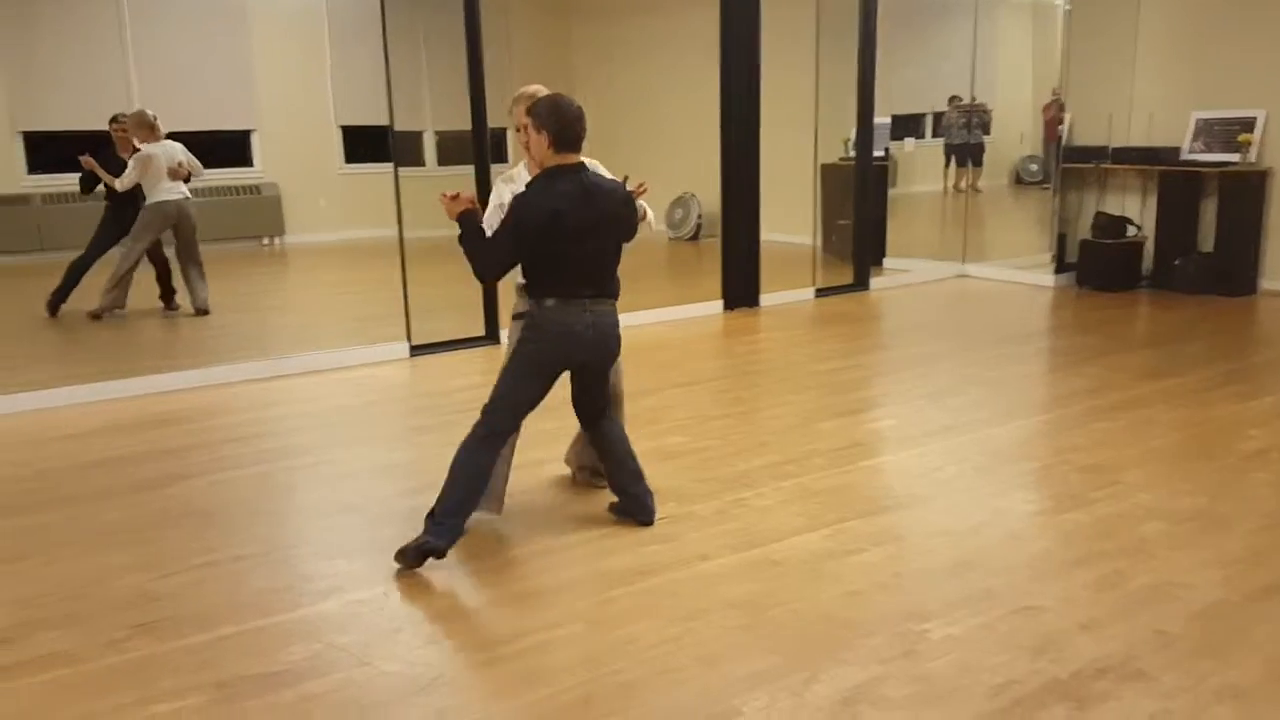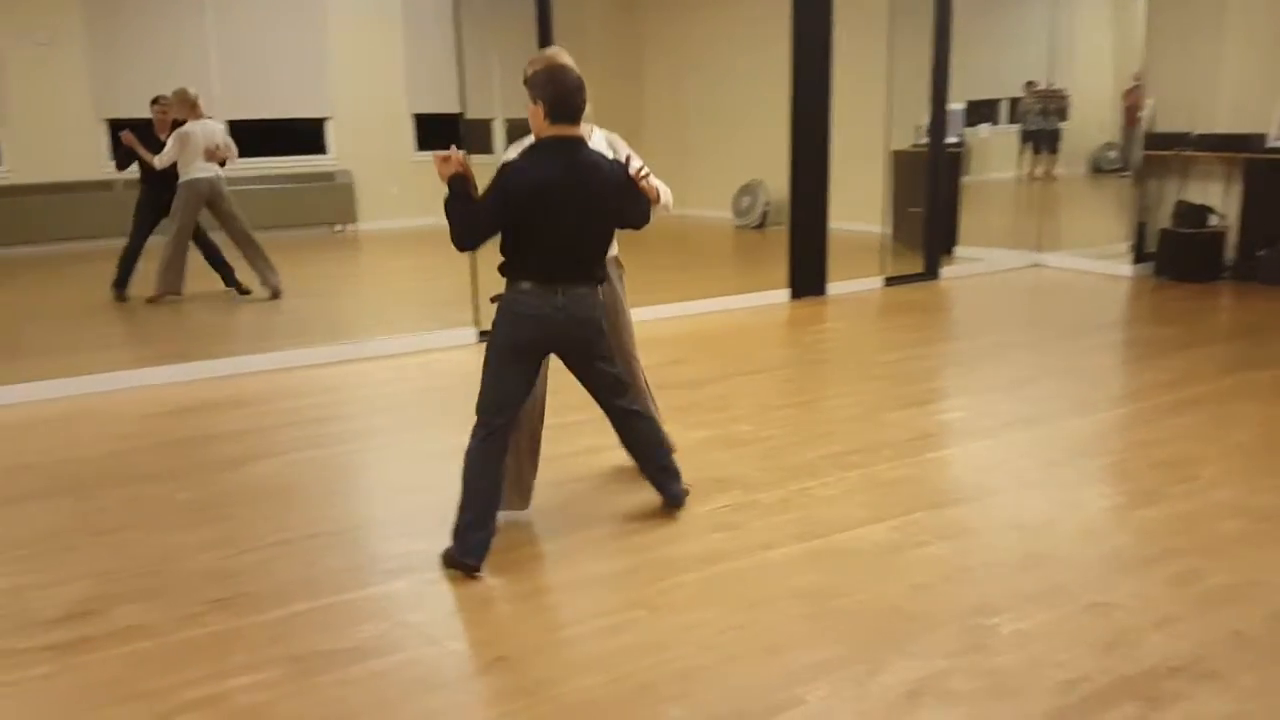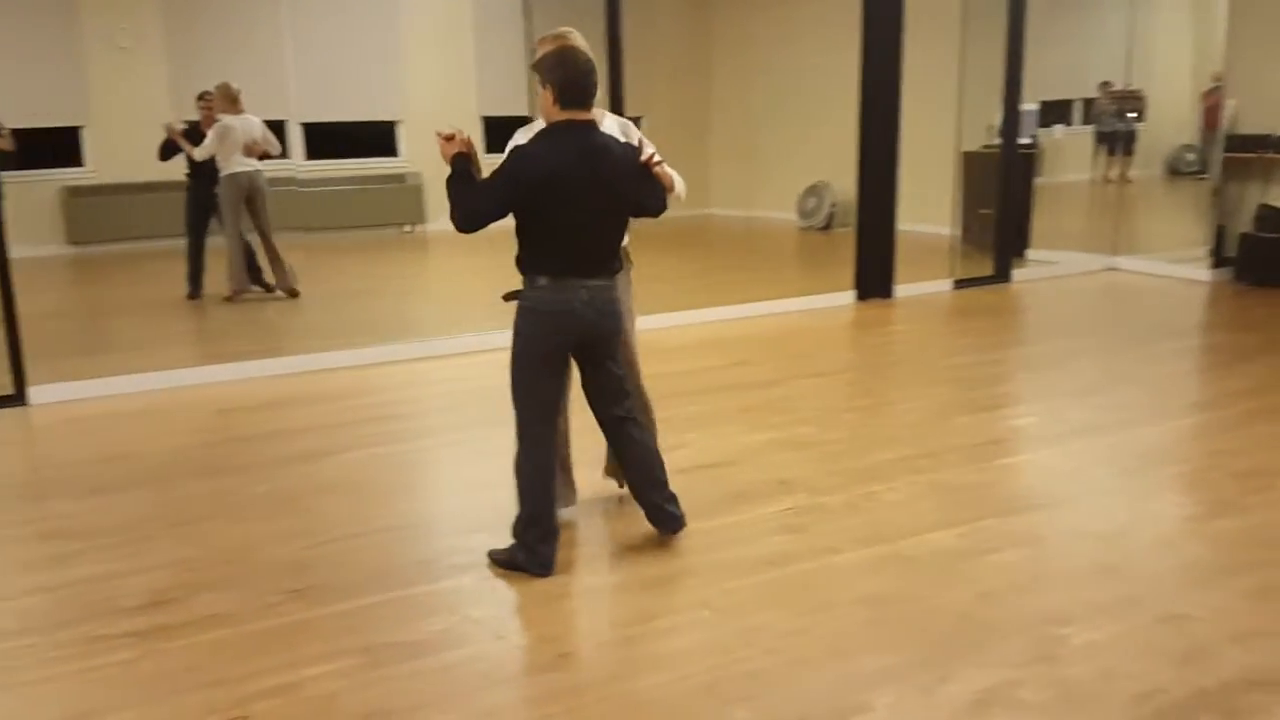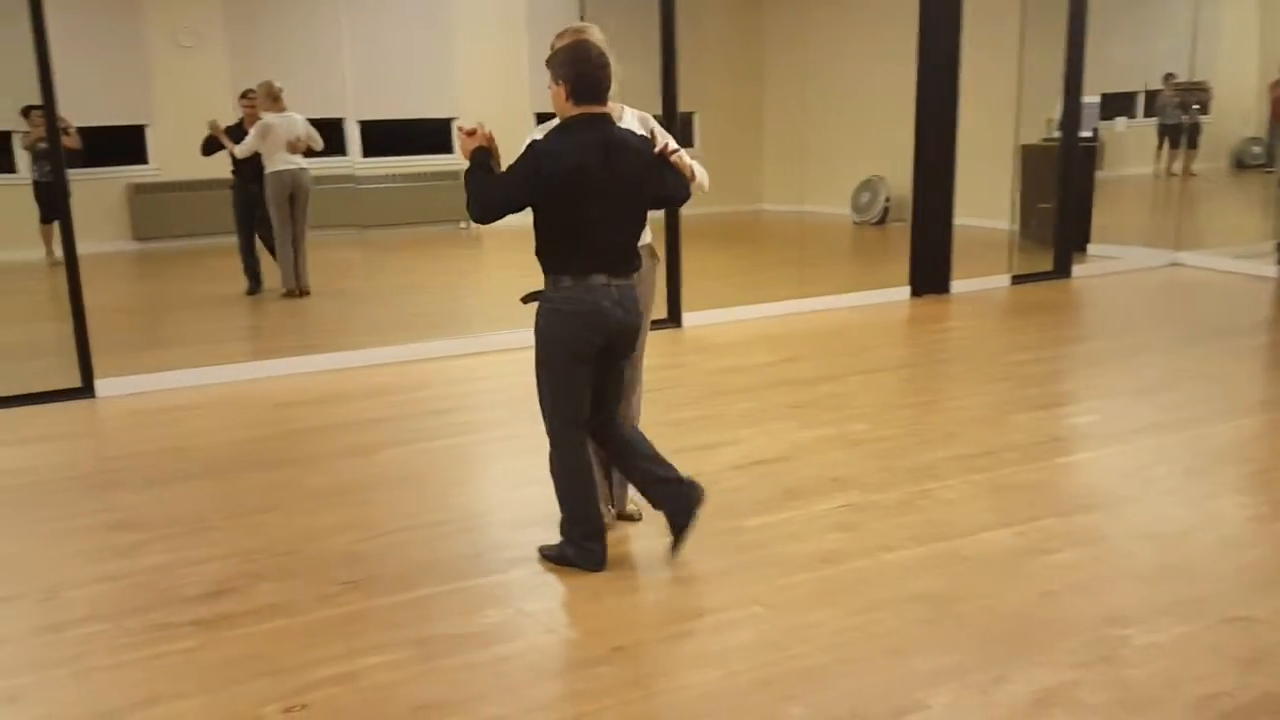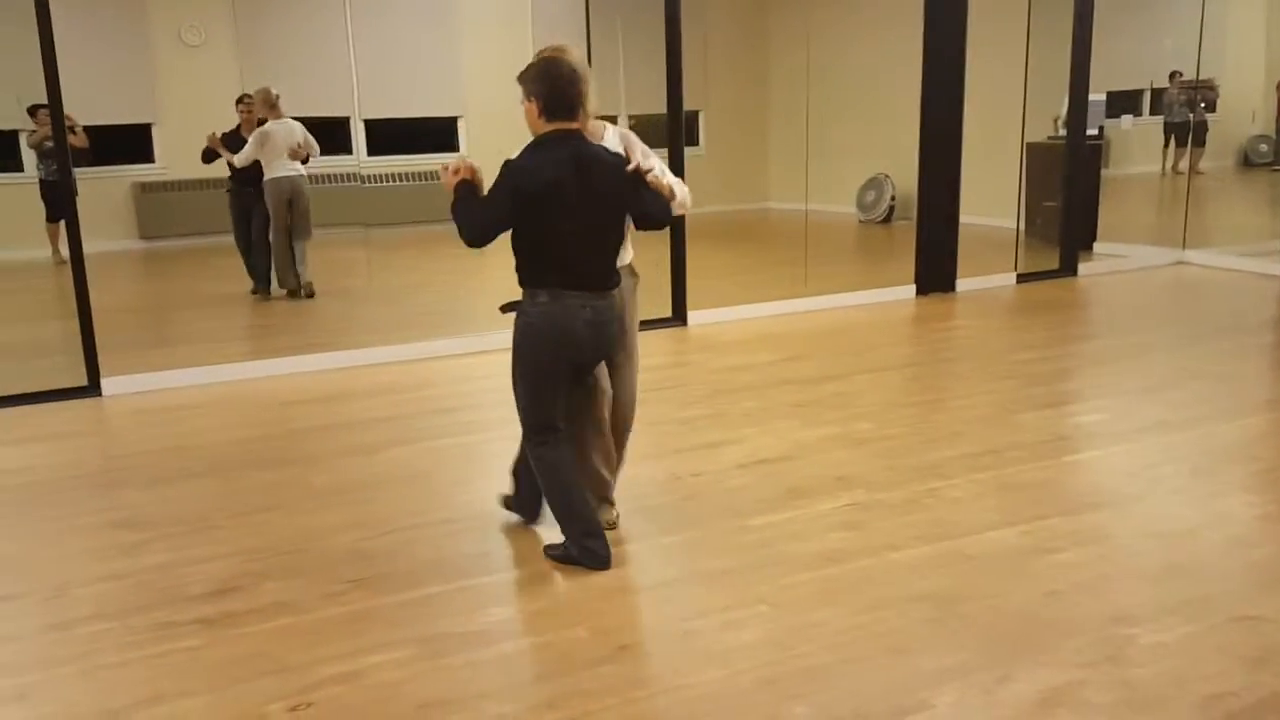
dt=0.3s
person 1, frame 1
left shoulder: (534, 203)
right shoulder: (610, 193)
left elbow: (488, 267)
left wrist: (467, 219)
left hip: (551, 324)
right hip: (603, 321)
left knee: (491, 429)
right knee: (598, 413)
left ankle: (437, 535)
right ankle: (637, 501)
person 1, frame 2
left shoulder: (518, 174)
right shoulder: (607, 173)
left elbow: (466, 236)
right elbow: (636, 216)
left wrist: (457, 184)
right wrist: (637, 186)
left hip: (524, 308)
right hip: (581, 306)
left knee: (493, 426)
right knee: (622, 402)
left ankle: (468, 546)
right ankle: (671, 486)
person 1, frame 3
left shoulder: (530, 160)
right shoulder: (621, 157)
left elbow: (469, 217)
right elbow: (653, 203)
left wrist: (460, 164)
right wrist: (648, 170)
left hip: (546, 302)
right hip: (603, 299)
left knee: (537, 430)
right knee: (620, 412)
left ankle: (535, 549)
right ankle: (664, 512)
person 1, frame 4
left shoulder: (547, 155)
right shoulder: (637, 149)
left elbow: (485, 207)
right elbow: (676, 193)
left wrist: (479, 158)
right wrist: (668, 160)
left hip: (569, 302)
right hip: (624, 297)
left knee: (566, 429)
right knee: (605, 418)
left ankle: (584, 544)
right ankle: (674, 494)
person 1, frame 5
left shoulder: (524, 171)
right shoulder: (612, 165)
left elbow: (478, 232)
right elbow: (657, 216)
left wrist: (464, 189)
right wrist: (645, 179)
left hip: (547, 315)
right hip: (601, 313)
left knee: (544, 432)
right knee: (551, 414)
left ankle: (587, 542)
right ankle: (527, 497)
person 2, frame 1
left shoulder: (589, 173)
right shoulder: (509, 186)
left elbow: (643, 219)
left wrist: (634, 205)
right hip: (534, 299)
left knee: (607, 390)
left ankle: (587, 462)
right ankle: (480, 493)
person 2, frame 2
left shoulder: (606, 144)
right shoulder: (522, 154)
left elbow: (662, 199)
left wrist: (646, 186)
left hip: (599, 274)
left knee: (625, 369)
right ankle: (506, 490)
person 2, frame 3
left shoulder: (619, 130)
right shoulder: (530, 140)
left elbow: (675, 191)
left wrist: (661, 175)
left knee: (624, 368)
right ankle: (553, 490)
person 2, frame 4
left shoulder: (638, 124)
right shoulder: (550, 138)
left elbow: (699, 182)
left wrist: (680, 165)
left hip: (634, 262)
left knee: (625, 379)
left ankle: (617, 488)
right ankle: (596, 495)
person 2, frame 5
left shoulder: (621, 143)
left elbow: (680, 200)
left wrist: (661, 184)
left hip: (616, 280)
left knee: (622, 393)
right knee: (590, 389)
left ankle: (598, 481)
right ankle: (595, 496)
person 3, frame 1
left shoulder: (143, 156)
right shoulder: (177, 147)
left elbow: (120, 185)
right elbow: (199, 171)
left wrist: (95, 168)
left hip: (158, 207)
right hip: (183, 204)
left knee: (130, 252)
right knee: (190, 257)
left ankle: (108, 303)
right ankle: (200, 302)
person 3, frame 2
left shoulder: (182, 133)
right shoulder: (216, 127)
left elbow: (159, 163)
right elbow: (233, 154)
left wrist: (135, 145)
left hip: (191, 186)
right hip: (215, 182)
left knee: (178, 237)
right knee: (241, 233)
left ankle: (166, 288)
right ankle: (271, 282)
person 3, frame 3
left shoulder: (221, 127)
right shoulder: (256, 123)
left elbow: (199, 155)
right elbow: (277, 149)
left wrist: (178, 138)
left hip: (232, 179)
right hip: (256, 177)
left knee: (233, 233)
right knee: (265, 231)
left ankle: (239, 287)
right ankle: (285, 282)
person 3, frame 4
left shoulder: (263, 125)
right shoulder: (299, 120)
left elbow: (240, 152)
right elbow: (319, 145)
left wrist: (221, 135)
left hip: (277, 176)
right hip: (300, 174)
left knee: (283, 232)
right knee: (299, 231)
left ankle: (291, 284)
right ankle: (302, 282)
person 3, frame 5
left shoulder: (262, 133)
right shoulder: (297, 126)
left elbow: (239, 161)
right elbow: (315, 151)
left wrist: (219, 147)
left hip: (275, 184)
right hip: (299, 181)
left knee: (280, 236)
right knee: (299, 234)
left ankle: (292, 284)
right ankle: (304, 279)
person 4, frame 1
right shoulder: (105, 159)
left elbow: (172, 172)
right elbow: (86, 189)
left wrist: (181, 173)
right wrist: (88, 170)
left hip: (140, 213)
right hip: (115, 215)
left knee: (158, 257)
right knee: (88, 257)
left ankle: (168, 297)
right ankle: (56, 299)
person 4, frame 2
right shoulder: (143, 139)
right elbow: (121, 165)
right wrist: (127, 146)
left hip: (177, 195)
right hip: (151, 196)
left knee: (201, 239)
right knee: (135, 242)
left ankle: (231, 279)
right ankle: (120, 286)
person 4, frame 3
right shoulder: (189, 134)
right elbow: (164, 155)
right wrist: (170, 138)
right hip: (198, 191)
left knee: (237, 235)
right knee: (195, 240)
left ankle: (258, 277)
right ankle: (194, 285)
person 4, frame 4
right shoulder: (232, 132)
right elbow: (206, 151)
right wrist: (213, 135)
left hip: (265, 188)
right hip: (243, 189)
left knee: (267, 234)
right knee: (245, 238)
right ankle: (254, 281)
person 4, frame 5
right shoulder: (229, 137)
right elbow: (206, 159)
left wrist: (302, 155)
right wrist: (212, 147)
left hip: (262, 192)
right hip: (239, 194)
left knee: (259, 237)
right knee: (243, 241)
left ankle: (264, 284)
right ankle: (258, 280)
